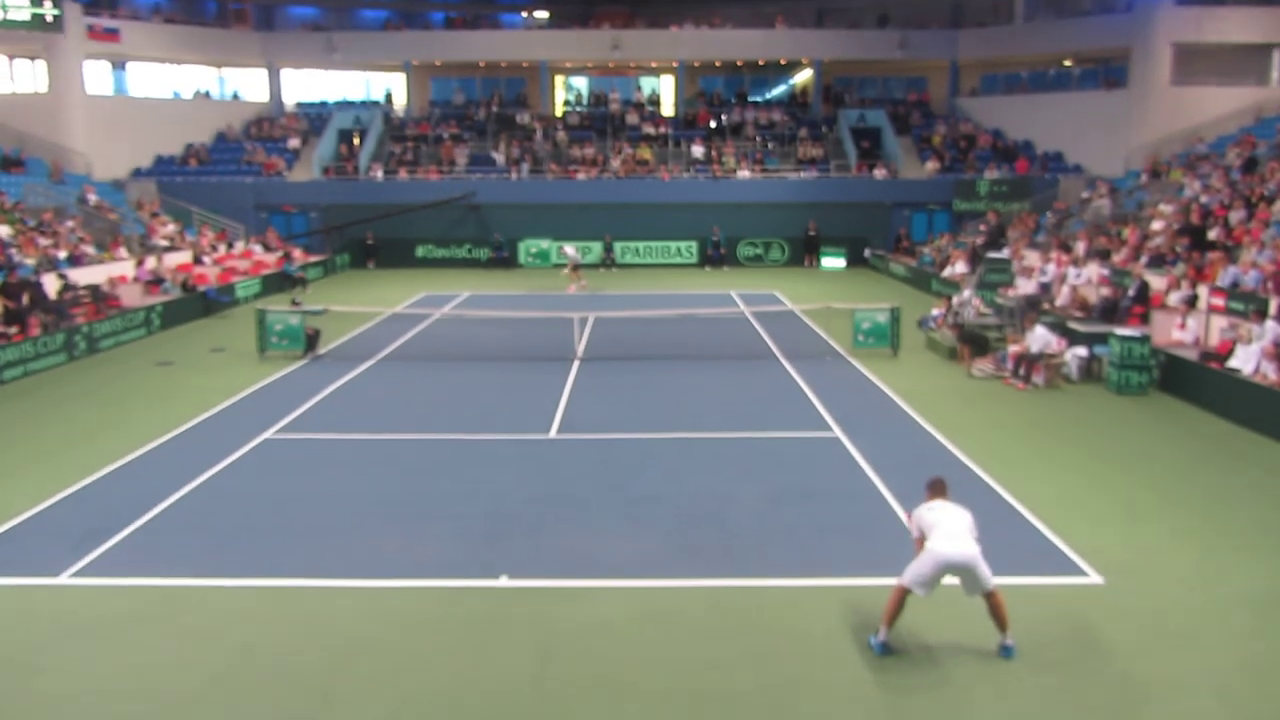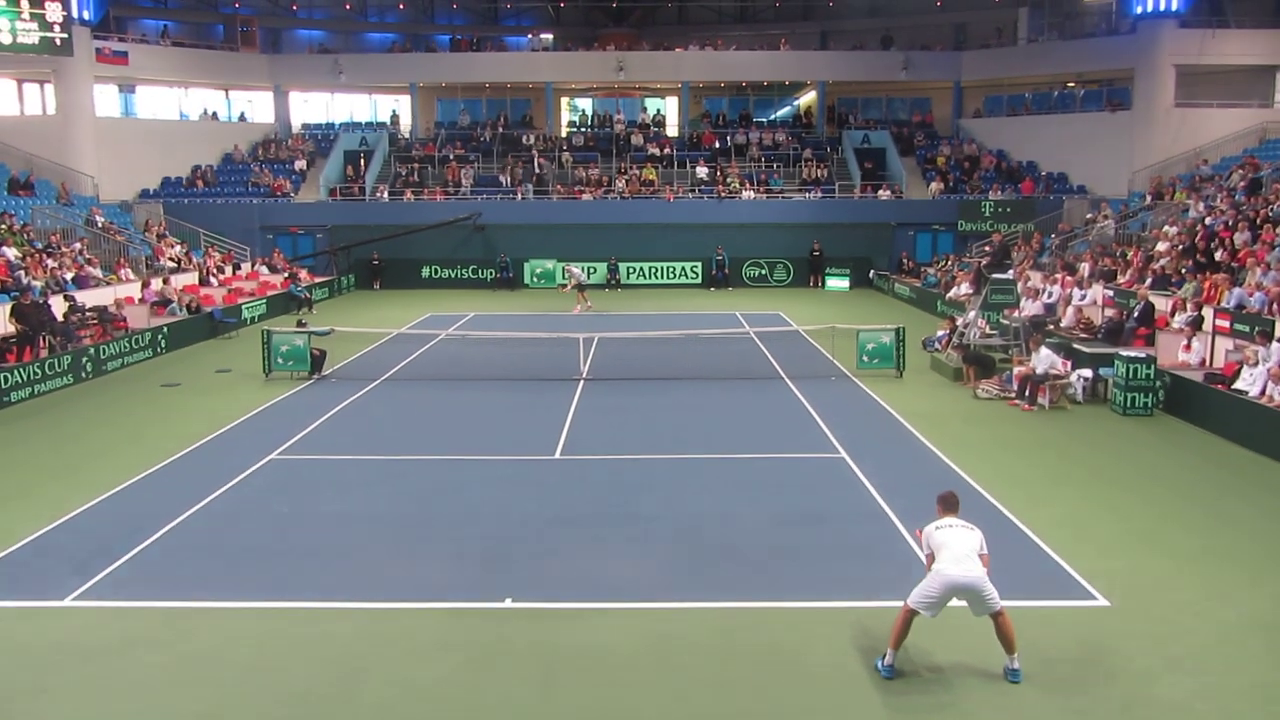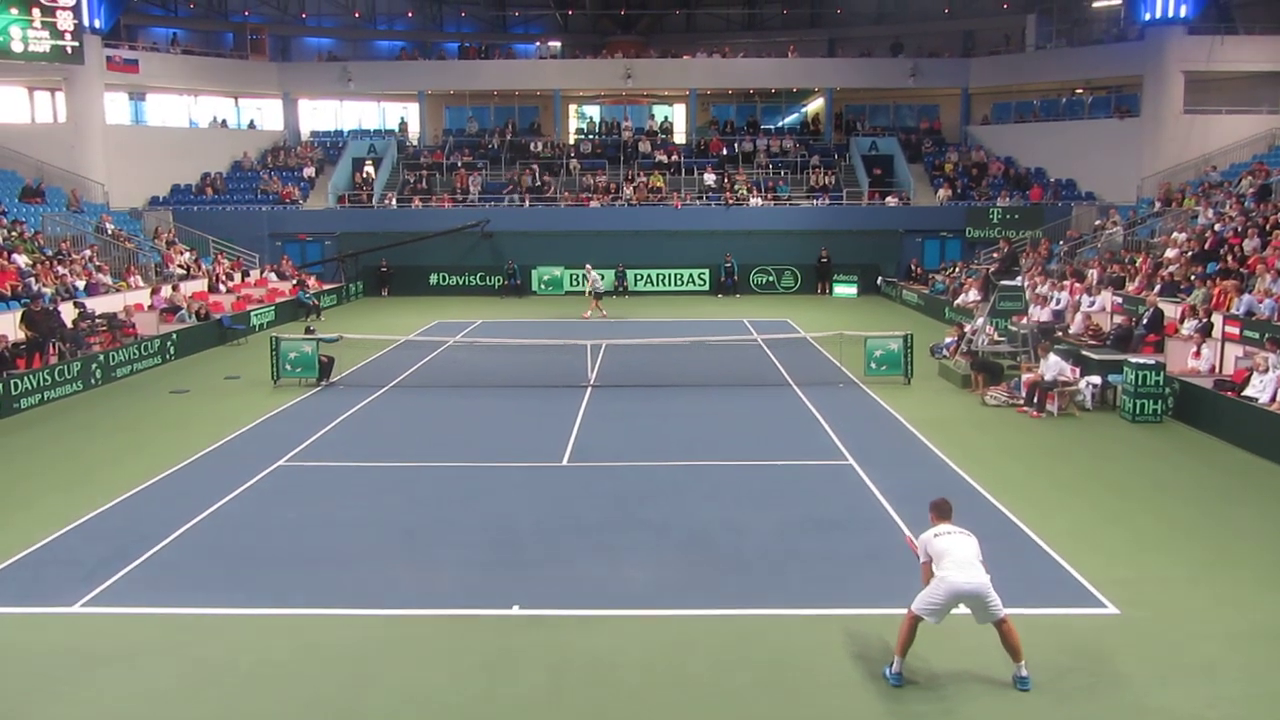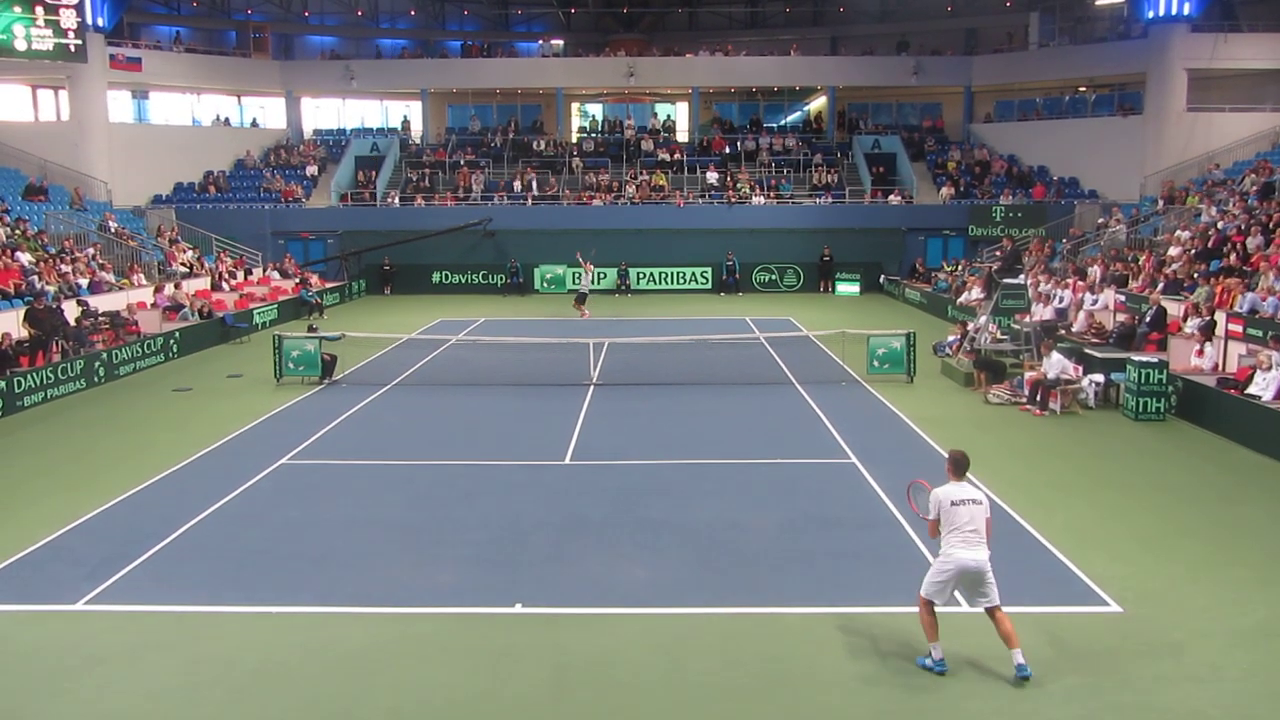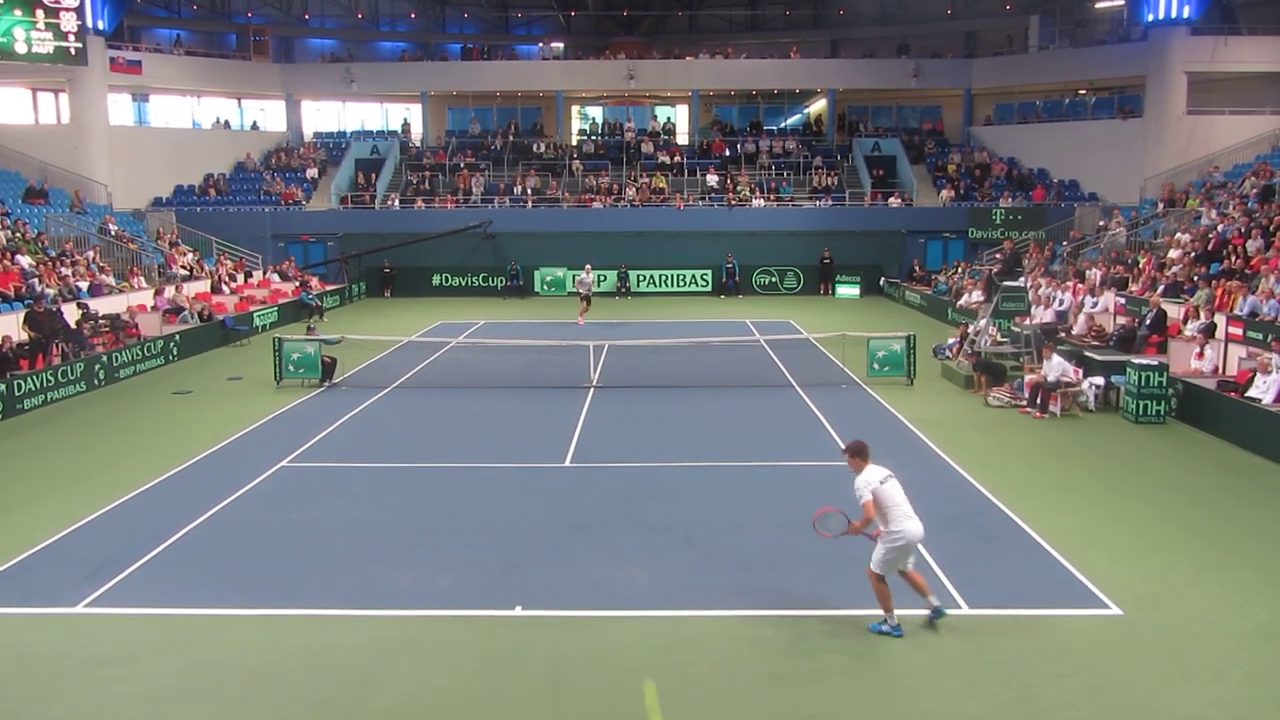
dt=1s
person 1, frame 1
left shoulder: (920, 511)
right shoulder: (964, 512)
left elbow: (920, 551)
left hip: (937, 553)
right hip: (969, 554)
left knee: (901, 589)
right knee: (991, 593)
left ankle: (881, 640)
right ankle: (1006, 643)
person 1, frame 2
left shoulder: (930, 529)
right shoulder: (975, 530)
left hip: (944, 575)
right hip: (976, 577)
left knee: (907, 611)
right knee: (999, 614)
left ankle: (888, 664)
right ankle: (1013, 666)
person 1, frame 3
left shoulder: (926, 537)
right shoulder: (969, 536)
left elbow: (928, 580)
left hip: (948, 582)
right hip: (979, 582)
left knee: (912, 617)
right knee: (1002, 622)
left ankle: (895, 671)
right ankle: (1022, 674)
person 1, frame 4
left shoulder: (938, 493)
right shoulder: (980, 496)
left elbow: (932, 533)
right elbow: (985, 534)
left hip: (951, 559)
right hip: (980, 559)
left knee: (925, 602)
right knee: (995, 611)
left ankle: (937, 658)
right ankle: (1020, 663)
person 1, frame 5
left shoulder: (862, 481)
right shoulder: (885, 472)
left elbow: (870, 516)
left wrist: (858, 527)
right wrist: (883, 529)
left hip: (901, 533)
right hip: (915, 527)
left knee: (875, 574)
right knee: (903, 569)
left ankle: (892, 624)
right ankle: (935, 606)
